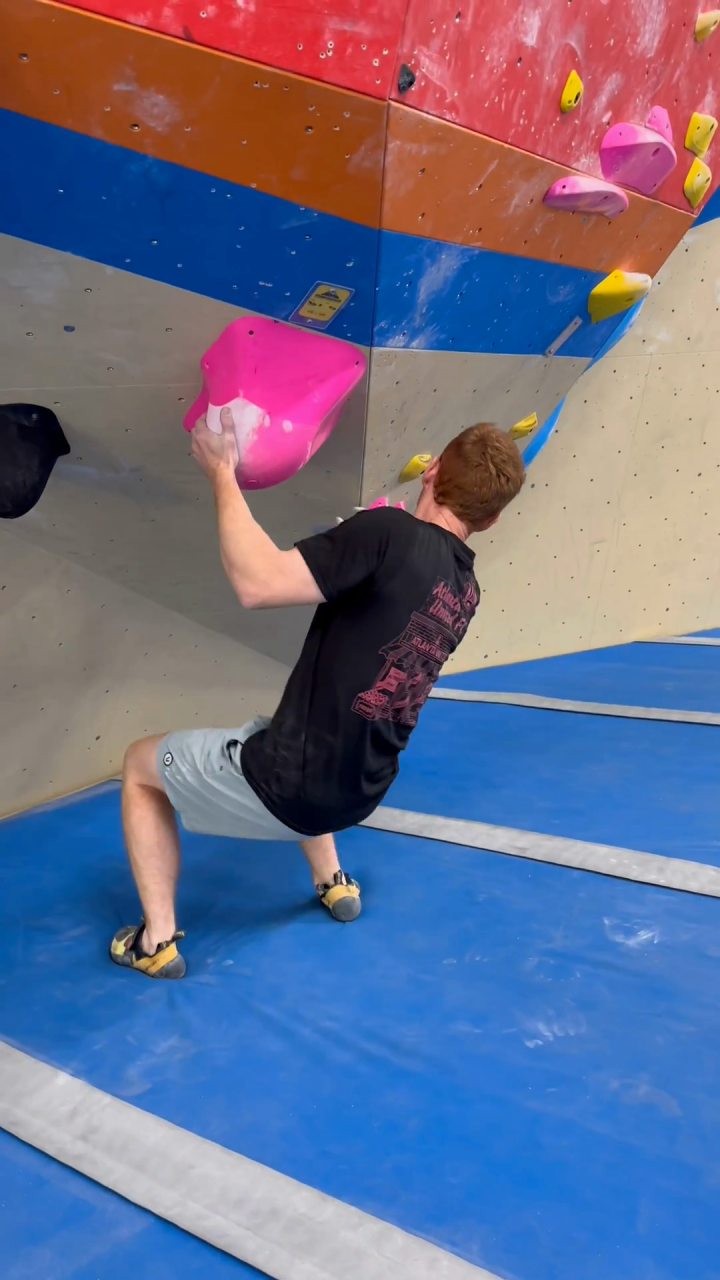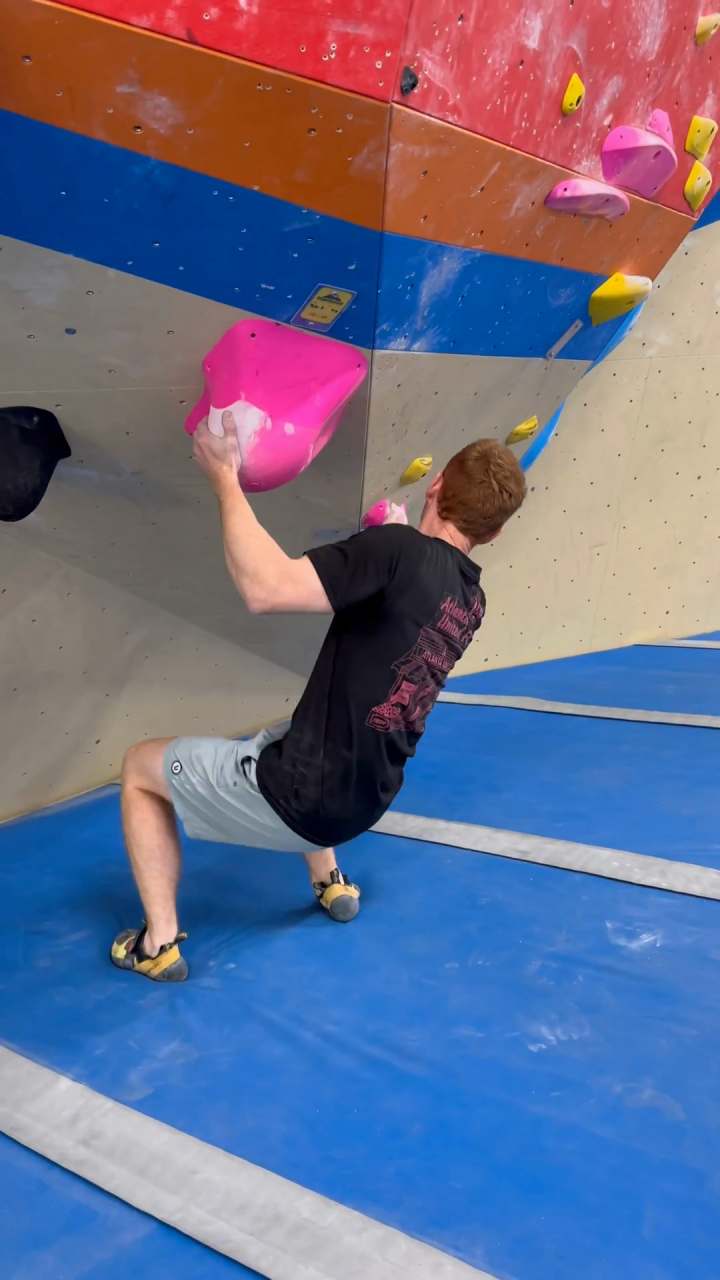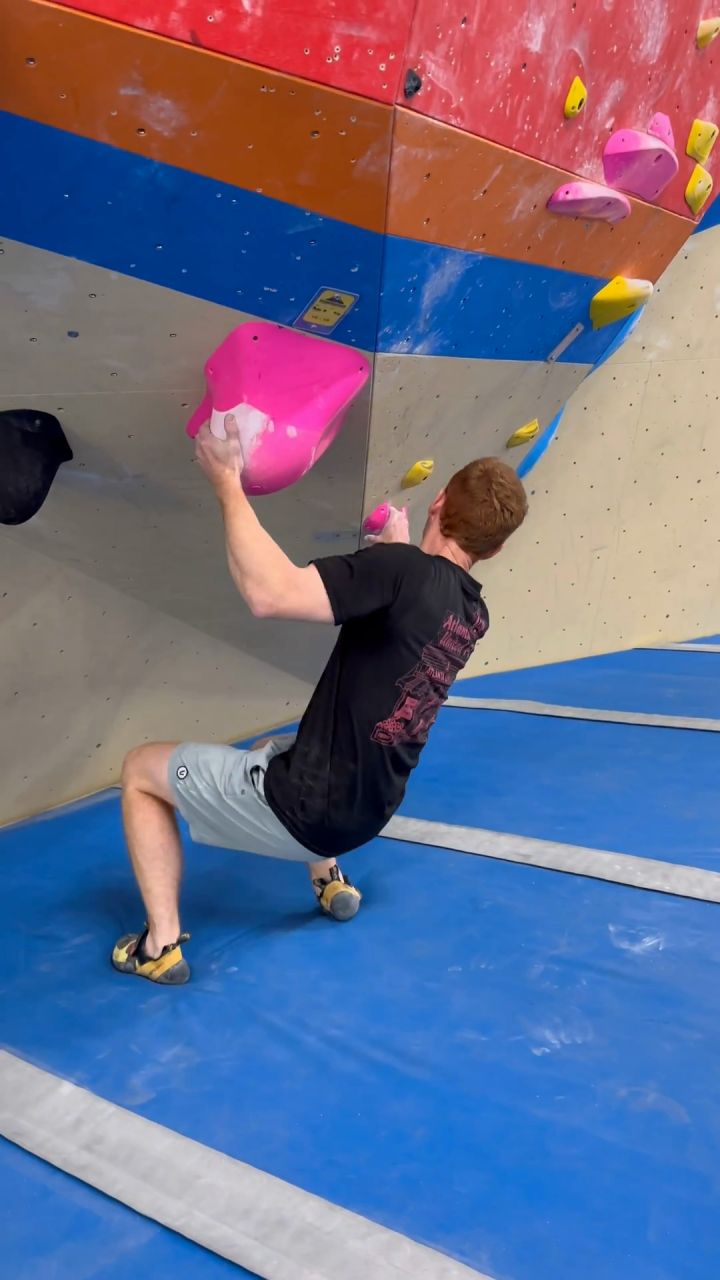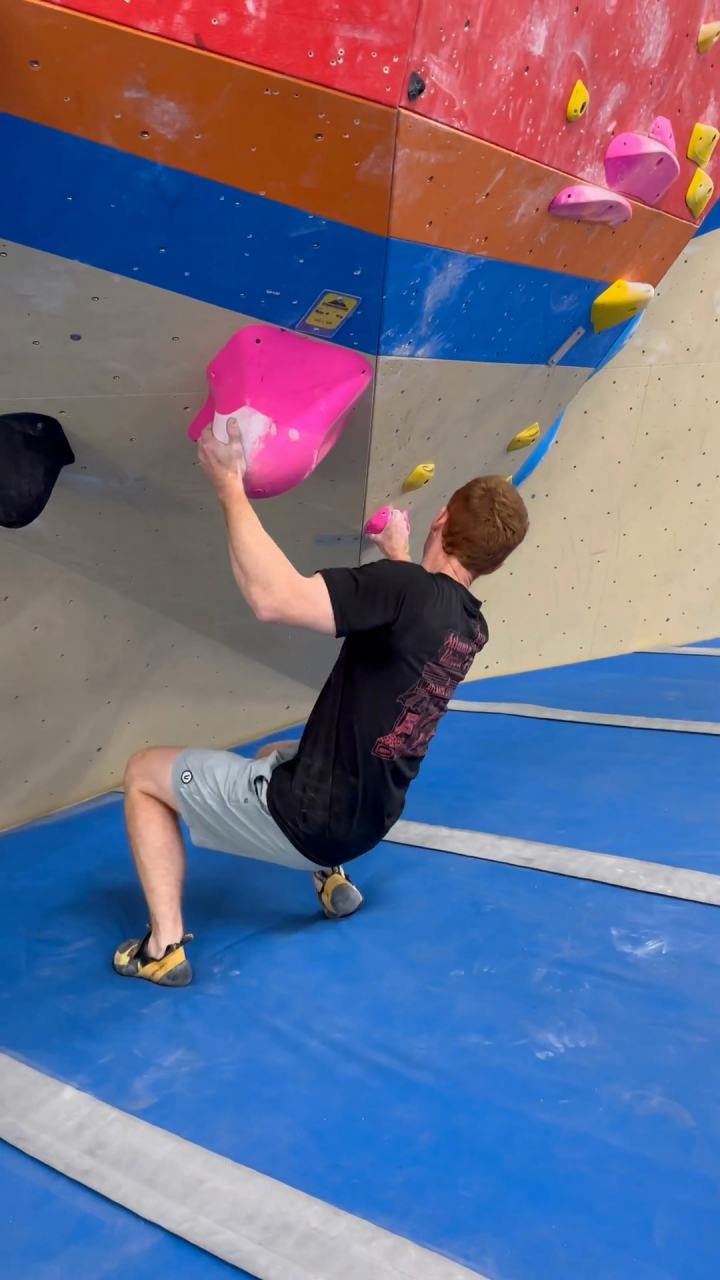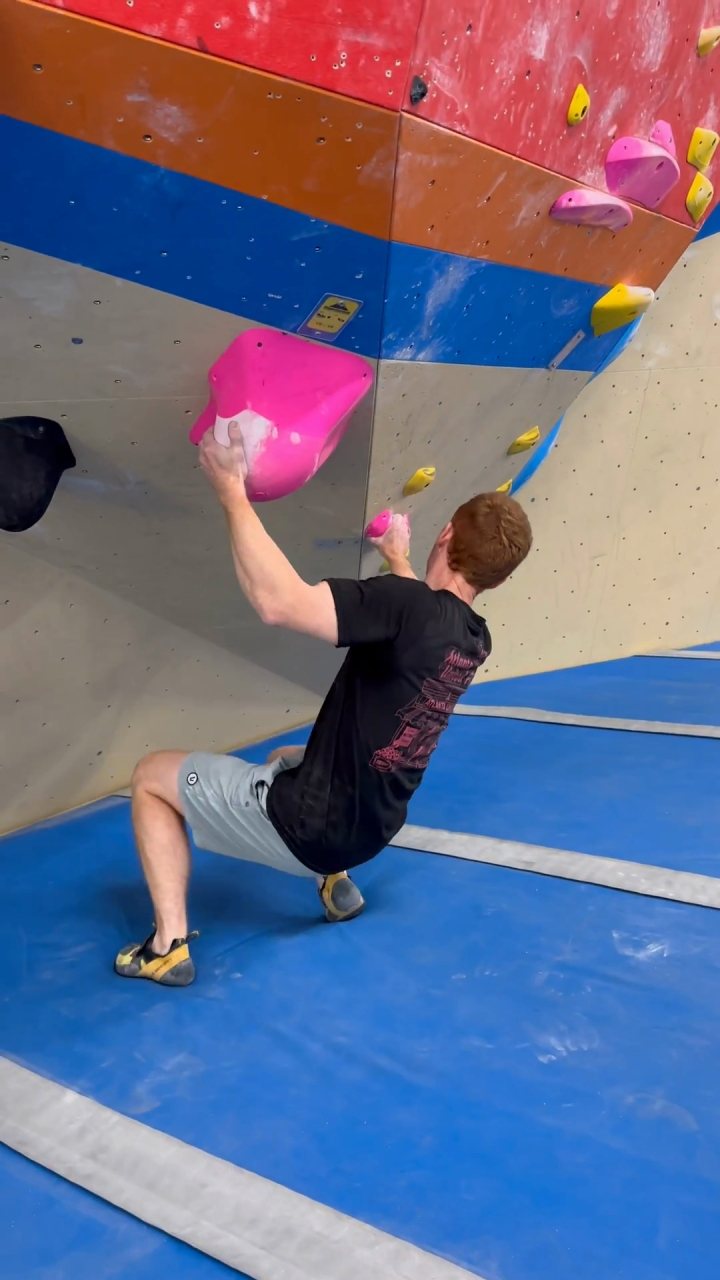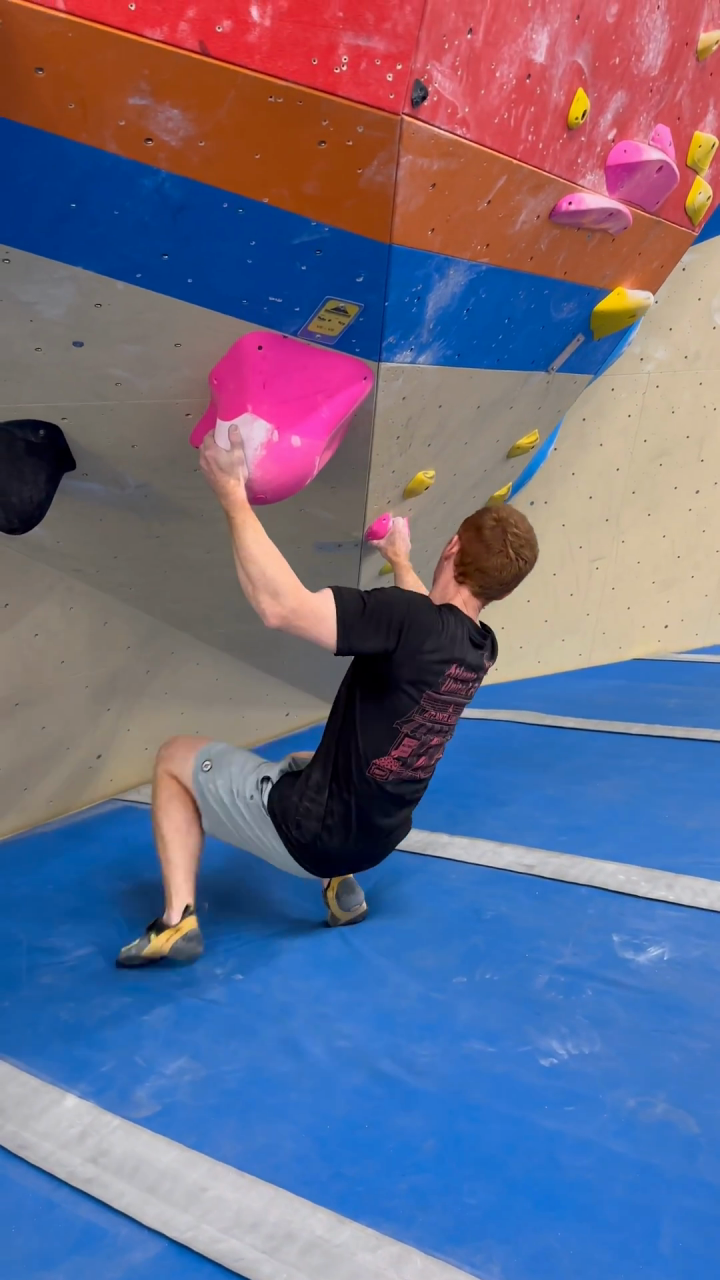
dt=0.1s
person 1, frame 1
left shoulder: (389, 532)
right shoulder: (466, 589)
left elbow: (256, 583)
left wrist: (222, 474)
left hip: (288, 784)
right hip: (358, 793)
left knee: (142, 764)
left ankle: (158, 941)
right ankle: (334, 882)
person 1, frame 2
left shoulder: (397, 551)
right shoulder: (470, 602)
left elbow: (264, 588)
left wrist: (225, 479)
left hip: (302, 799)
right hip: (361, 801)
left knee: (141, 767)
right knee: (271, 741)
left ankle: (160, 944)
right ankle: (330, 882)
person 1, frame 3
left shoulder: (400, 569)
right shoulder: (472, 614)
left elbow: (268, 592)
left wrist: (228, 483)
left hip: (306, 808)
right hip: (364, 810)
left knee: (141, 769)
right knee: (279, 752)
left ankle: (162, 946)
right ankle: (330, 880)
person 1, frame 4
left shoulder: (403, 591)
right shoulder: (472, 628)
left elbow: (273, 599)
left wrist: (230, 487)
right wrist: (398, 558)
left hip: (309, 821)
right hip: (364, 822)
left knee: (145, 772)
right knee: (280, 754)
left ankle: (165, 947)
right ankle: (333, 880)
person 1, frame 5
left shoulder: (405, 605)
right shoulder: (474, 641)
left elbow: (278, 603)
left wrist: (232, 491)
right wrist: (398, 562)
left hip: (308, 827)
right hip: (365, 830)
left knee: (152, 774)
right knee: (287, 760)
left ankle: (169, 944)
right ankle: (335, 880)
person 1, frame 6
left shoulder: (405, 621)
right shoulder: (483, 650)
left elbow: (282, 609)
left wrist: (234, 495)
right wrist: (401, 564)
left hip: (311, 833)
right hip: (376, 840)
left knee: (176, 758)
right knee: (312, 758)
left ankle: (178, 920)
right ankle: (343, 886)
